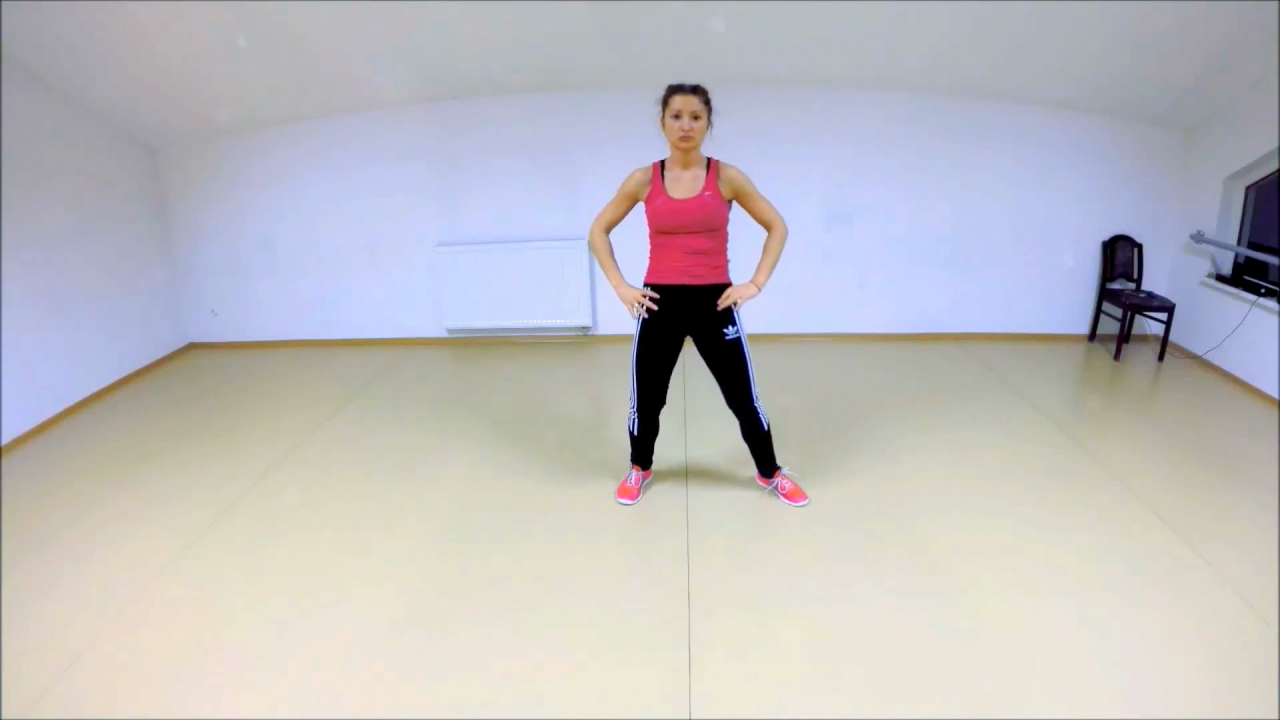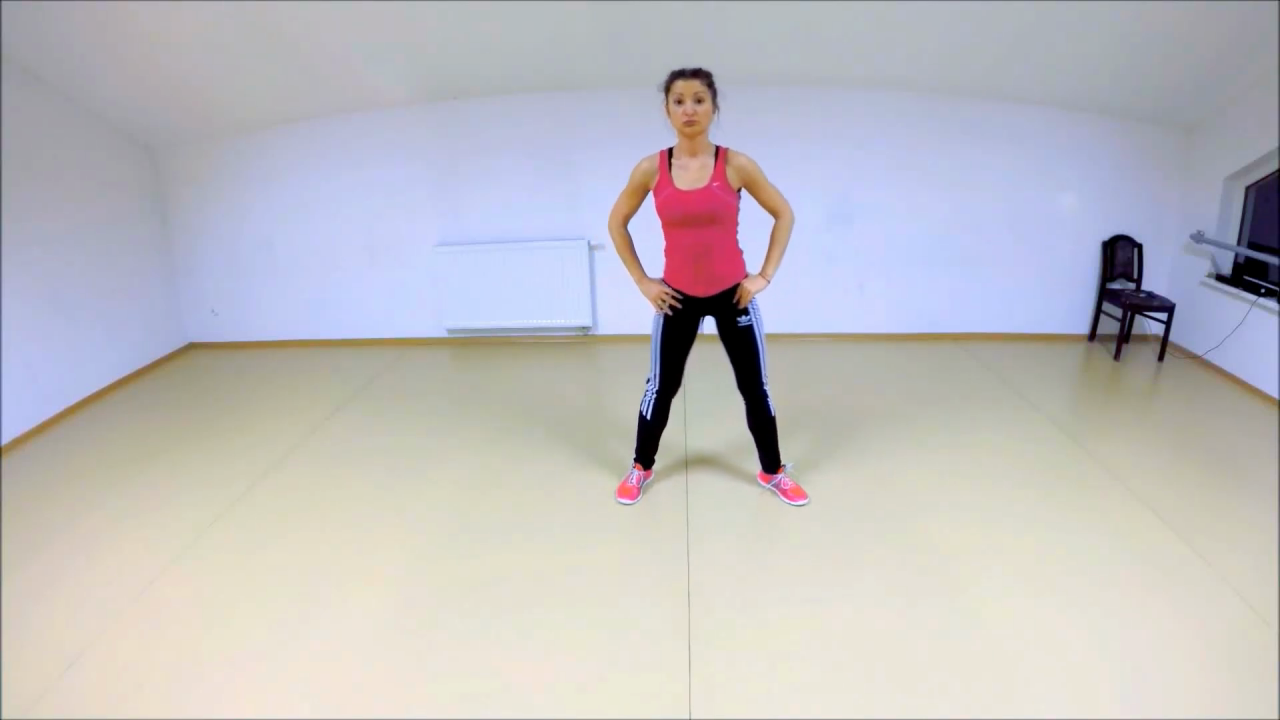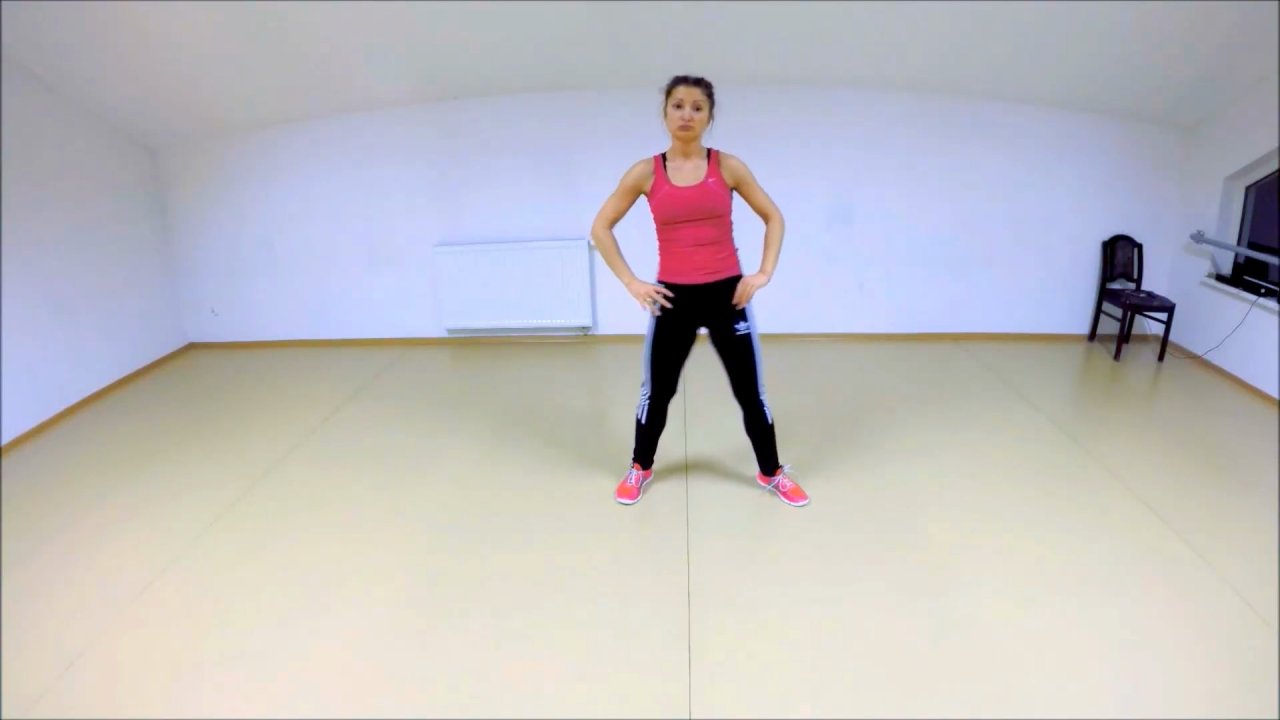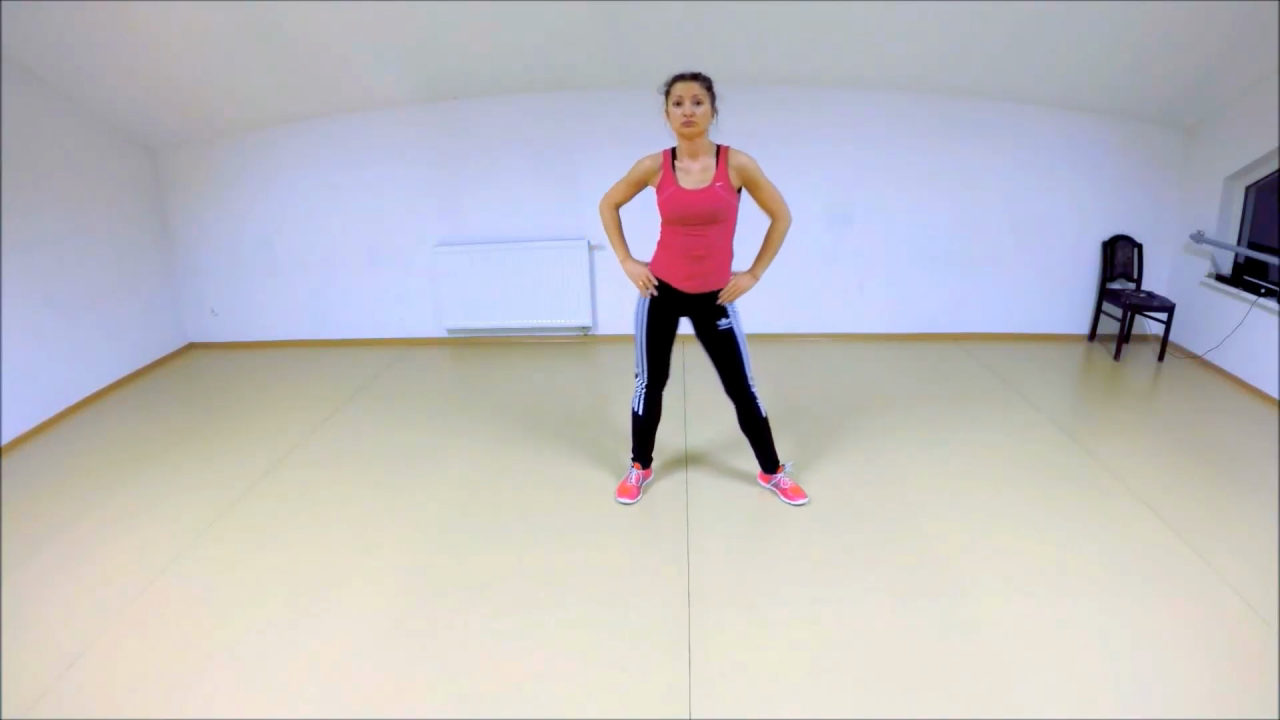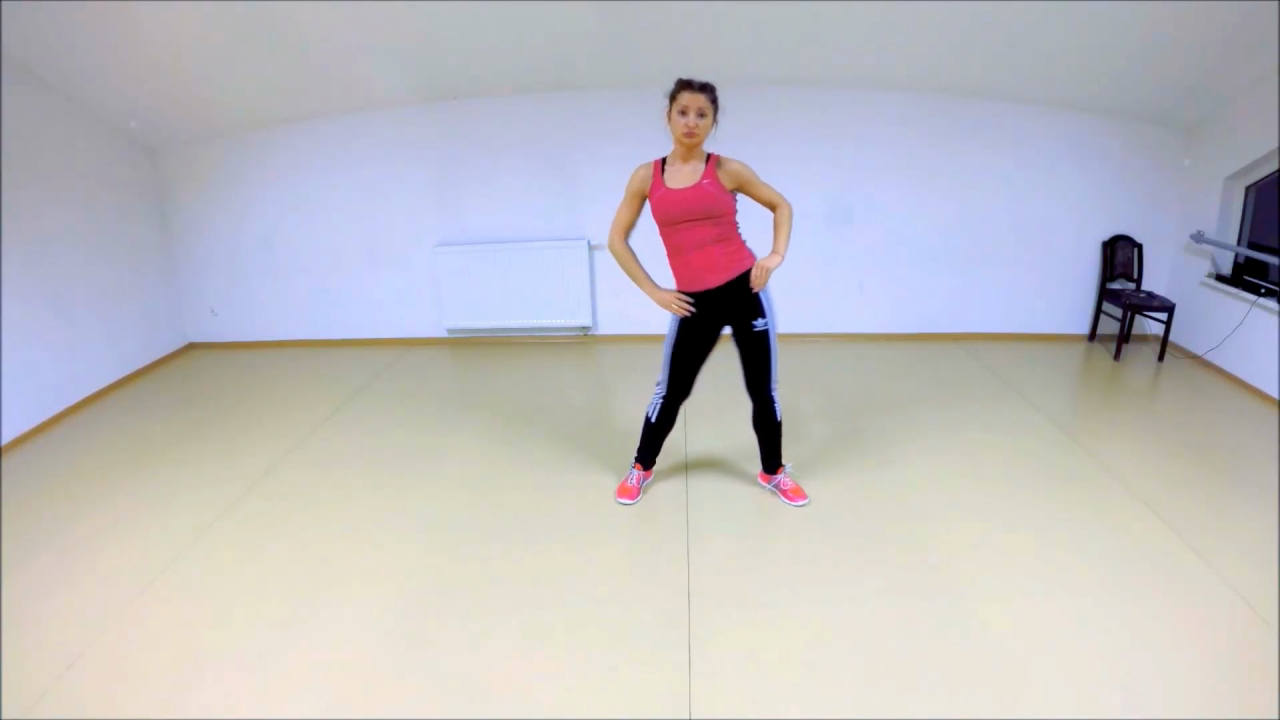
dt=1s
person 1, frame 1
left shoulder: (726, 176)
right shoulder: (643, 180)
left elbow: (777, 226)
right elbow: (599, 230)
left wrist: (755, 284)
right wrist: (620, 286)
left hip: (714, 302)
right hip: (660, 304)
left knee: (744, 401)
right knee: (646, 402)
left ankle: (770, 473)
right ankle: (639, 468)
person 1, frame 2
left shoulder: (737, 165)
right shoulder: (650, 169)
left elbow: (783, 214)
right elbow: (617, 223)
left wrist: (765, 276)
right wrist: (642, 281)
left hip: (732, 293)
right hip: (677, 297)
left knee: (754, 386)
right knee: (661, 386)
left ankle: (772, 471)
right ankle: (641, 467)
person 1, frame 3
left shoulder: (728, 166)
right shoulder: (645, 172)
left elbow: (773, 216)
right elbow: (601, 227)
left wrist: (765, 272)
right wrist: (632, 282)
left hip: (726, 294)
right hip: (674, 298)
left knee: (751, 393)
right knee: (657, 392)
left ankle: (771, 472)
right ankle: (640, 467)
person 1, frame 4
left shoulder: (737, 164)
right shoulder: (653, 167)
left elbow: (781, 215)
right elbow: (608, 205)
left wrist: (753, 274)
right wrist: (627, 262)
left hip: (715, 296)
right hip: (661, 291)
left knee: (741, 387)
right knee: (650, 382)
left ankle: (771, 471)
right ankle: (640, 466)
person 1, frame 5
left shoulder: (727, 170)
right shoulder: (646, 176)
left elbow: (781, 205)
right elbow: (617, 239)
left wrist: (776, 254)
right wrist: (653, 291)
left hip: (745, 290)
right hip: (695, 302)
left knee: (763, 390)
right knee: (671, 391)
left ankle: (772, 471)
right ankle: (642, 467)
